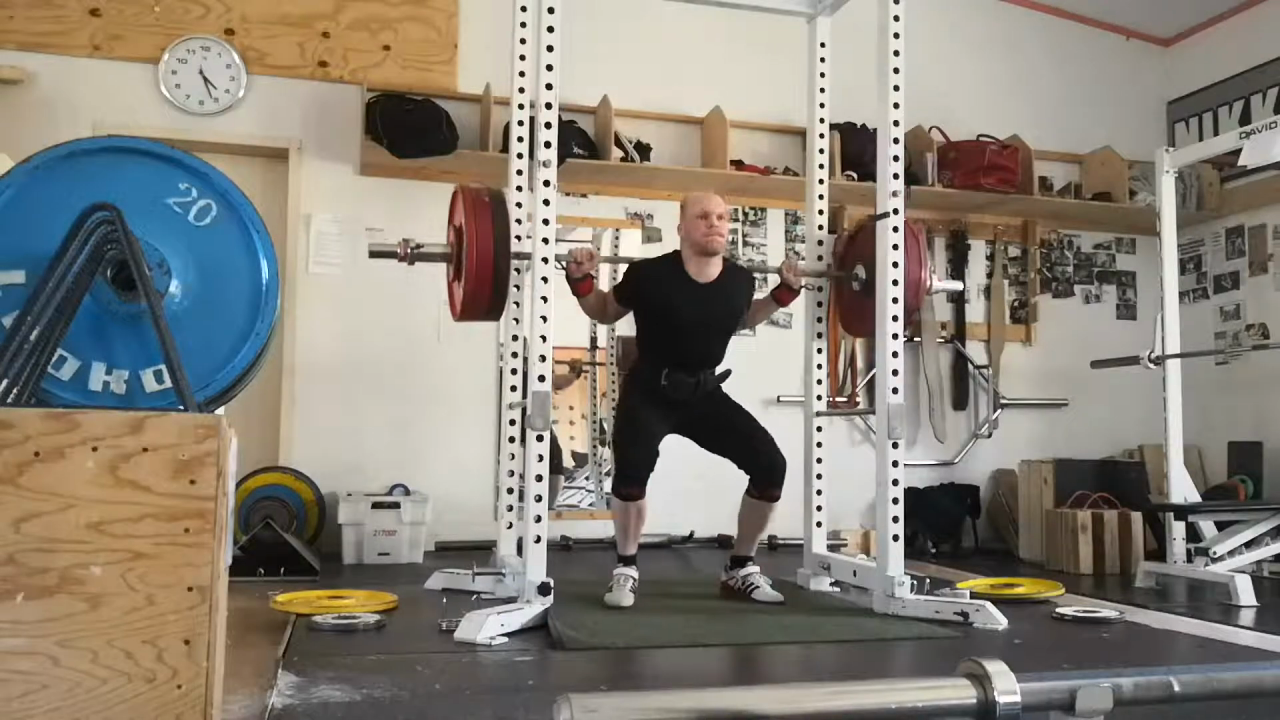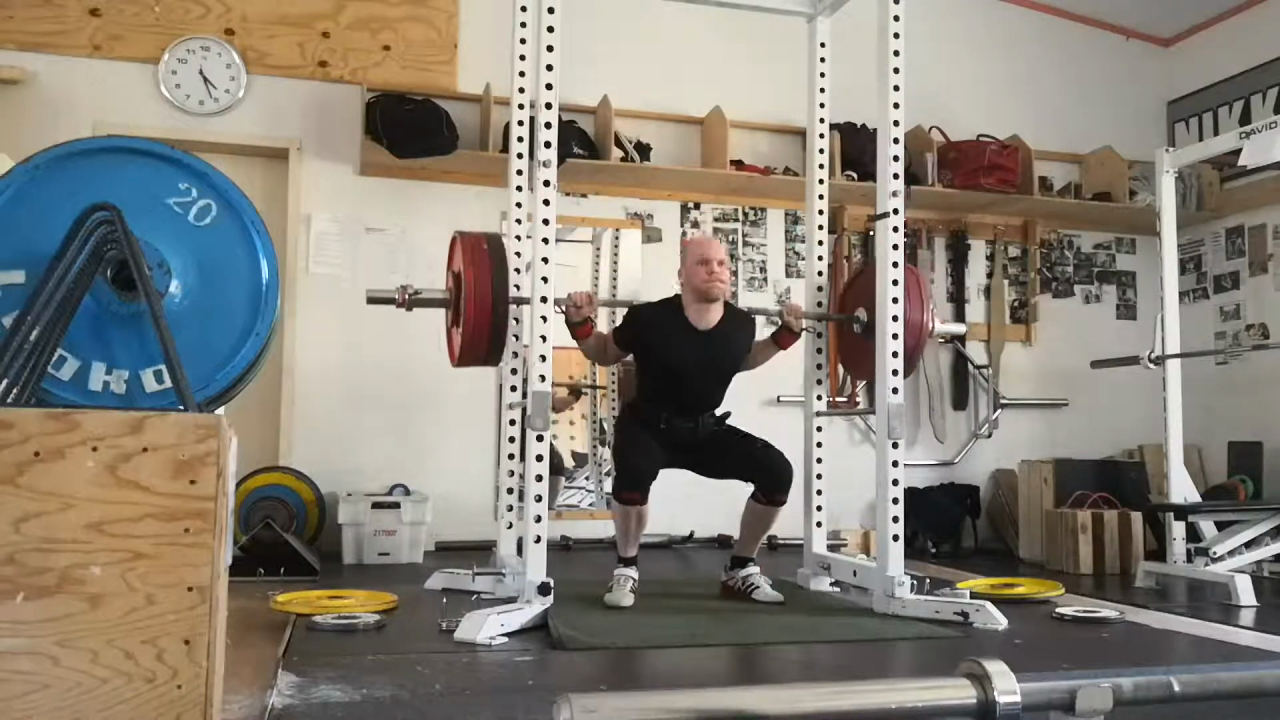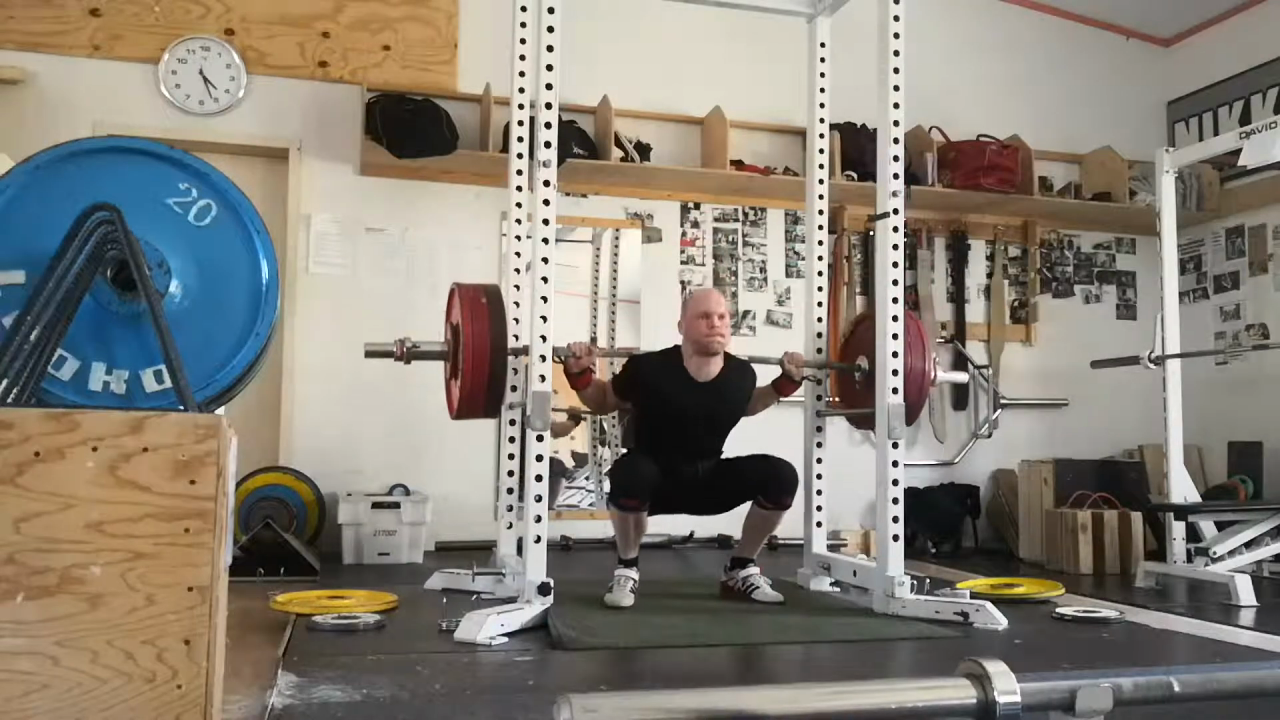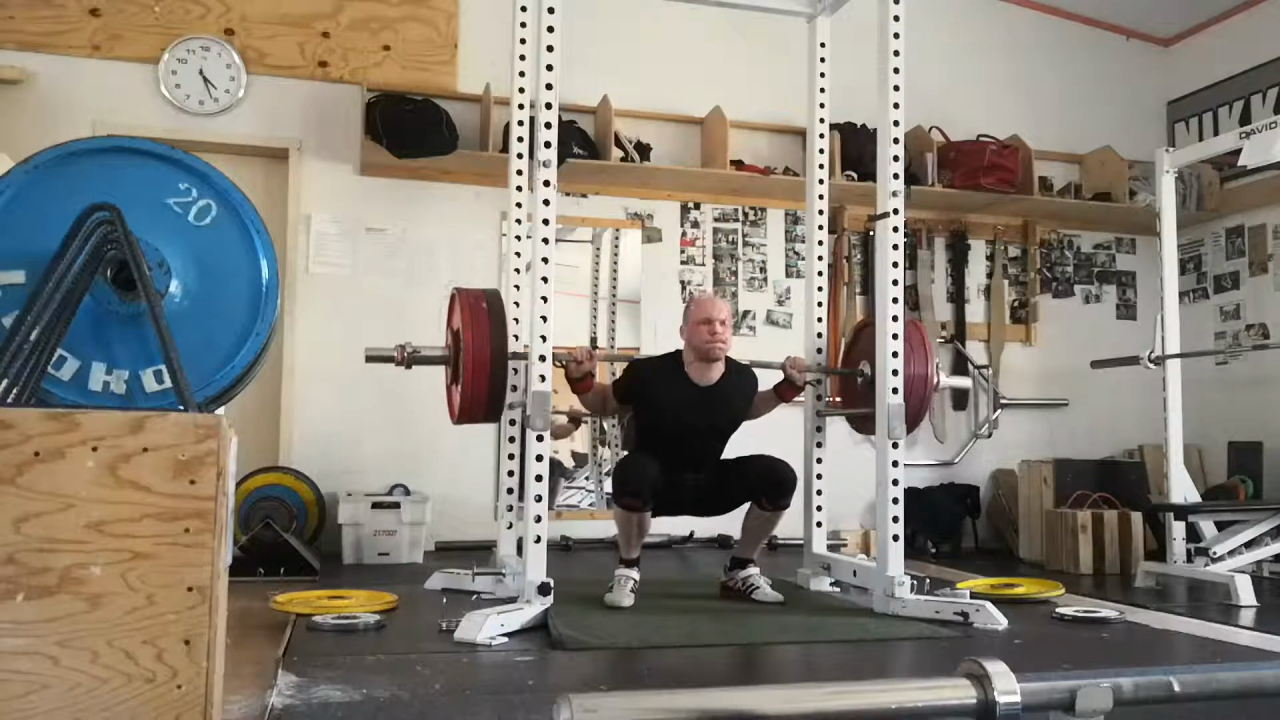
dt=0.3s
person 1, frame 1
left shoulder: (739, 280)
right shoulder: (650, 274)
right elbow: (606, 312)
left wrist: (785, 292)
right wrist: (581, 281)
left hip: (705, 395)
right hip: (649, 393)
left knee: (770, 465)
right knee: (633, 467)
left ankle: (740, 569)
right ankle: (626, 569)
person 1, frame 2
left shoulder: (740, 325)
right shoulder: (650, 319)
right elbow: (605, 354)
left wrist: (786, 334)
right wrist: (581, 324)
left hip: (706, 431)
right hip: (648, 427)
left knee: (777, 471)
right knee: (634, 470)
left ankle: (740, 569)
right ankle: (626, 570)
person 1, frame 3
left shoulder: (740, 374)
right shoulder: (650, 370)
right elbow: (605, 402)
left wrist: (786, 382)
right wrist: (579, 374)
left hip: (707, 478)
right hip: (652, 473)
left knee: (781, 477)
right knee: (631, 475)
left ankle: (739, 570)
right ankle: (627, 570)
person 1, frame 4
left shoulder: (742, 379)
right shoulder: (650, 374)
right elbow: (606, 405)
left wrist: (788, 388)
right wrist: (580, 379)
left hip: (708, 483)
right hip: (652, 476)
left knee: (781, 477)
right knee: (634, 475)
left ankle: (739, 571)
right ankle: (628, 570)
